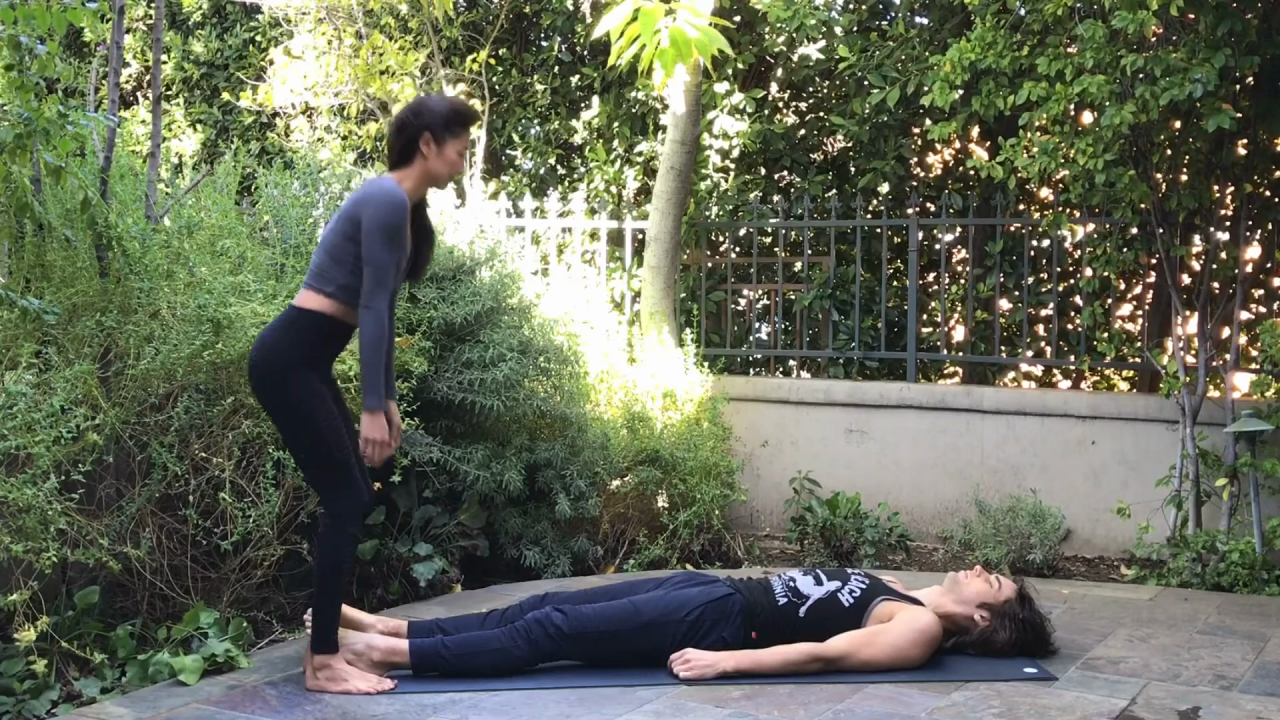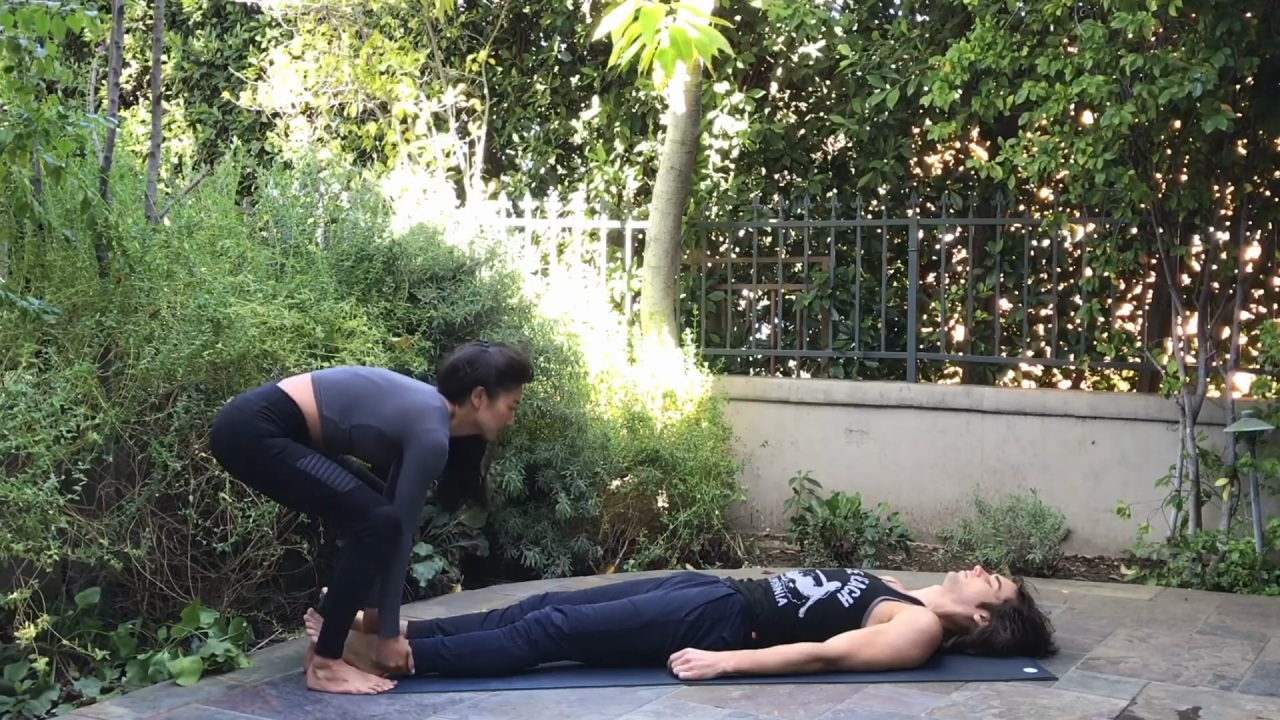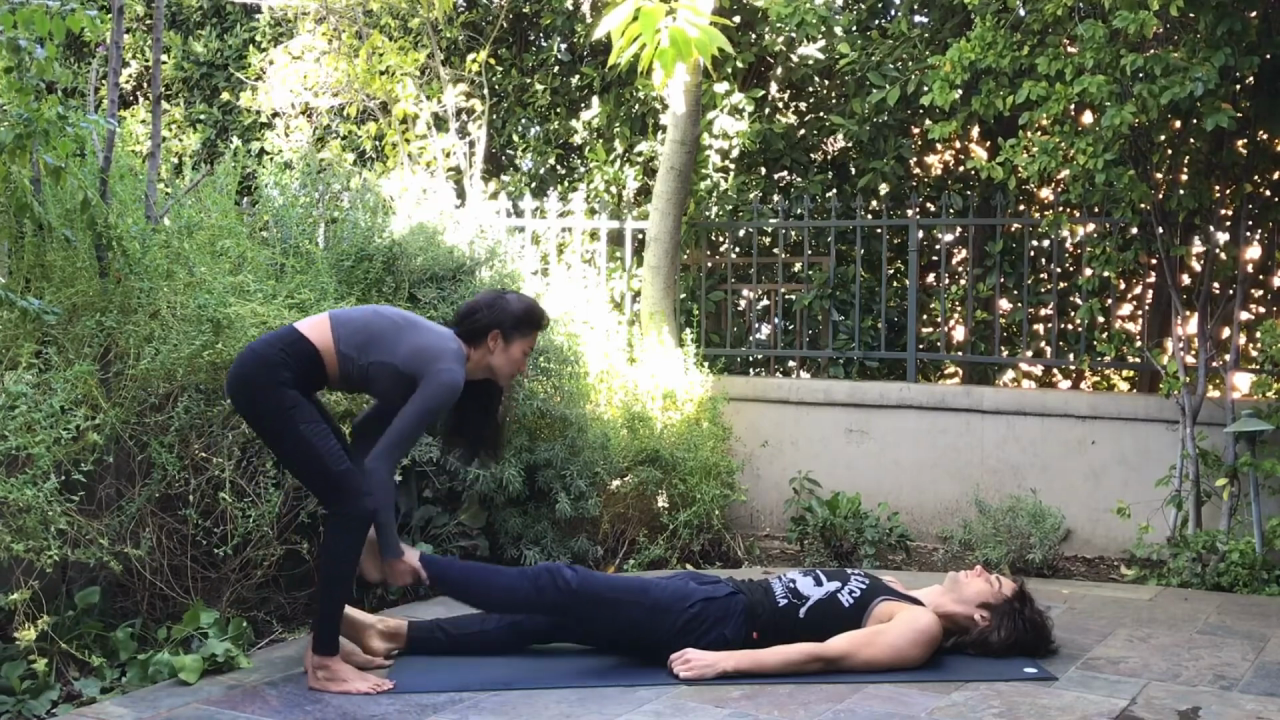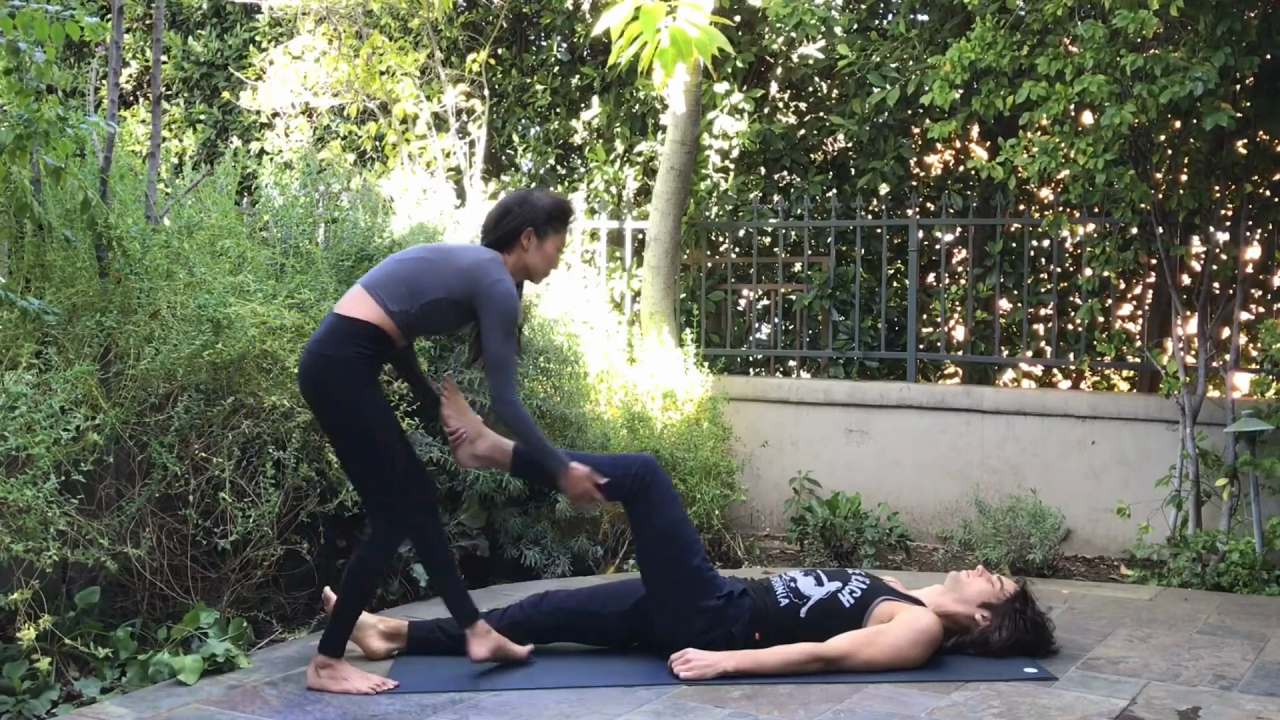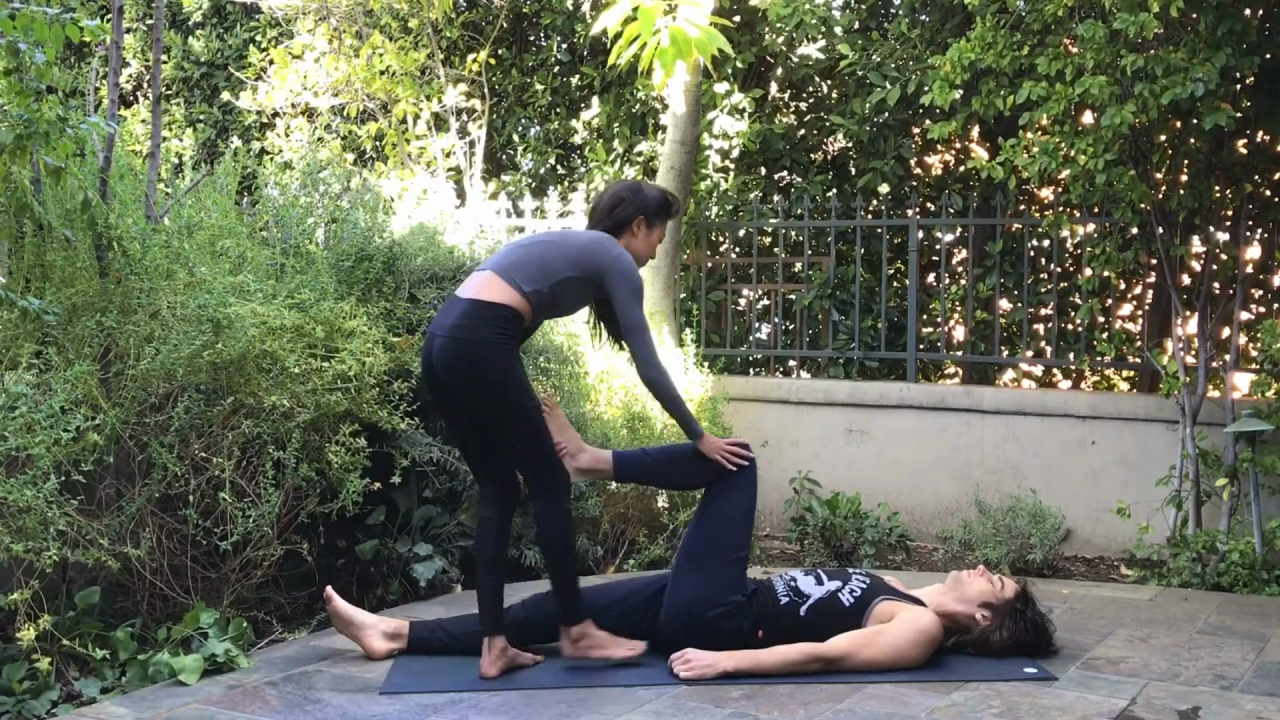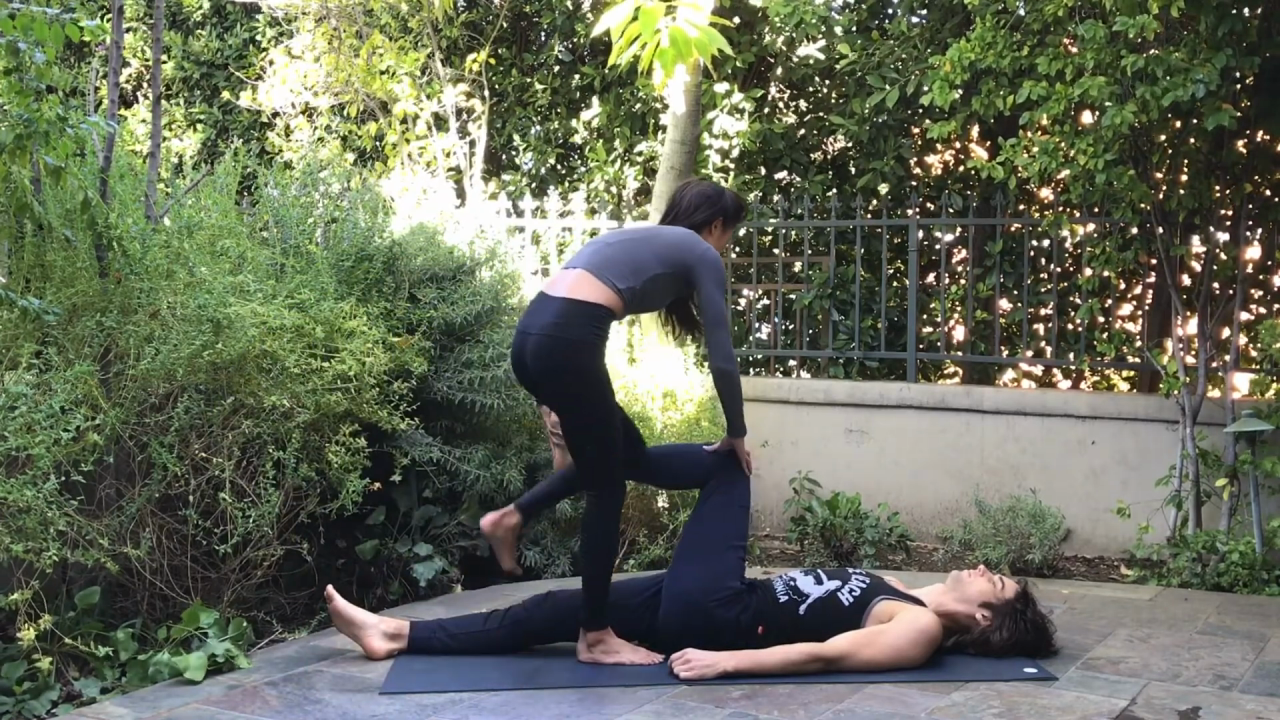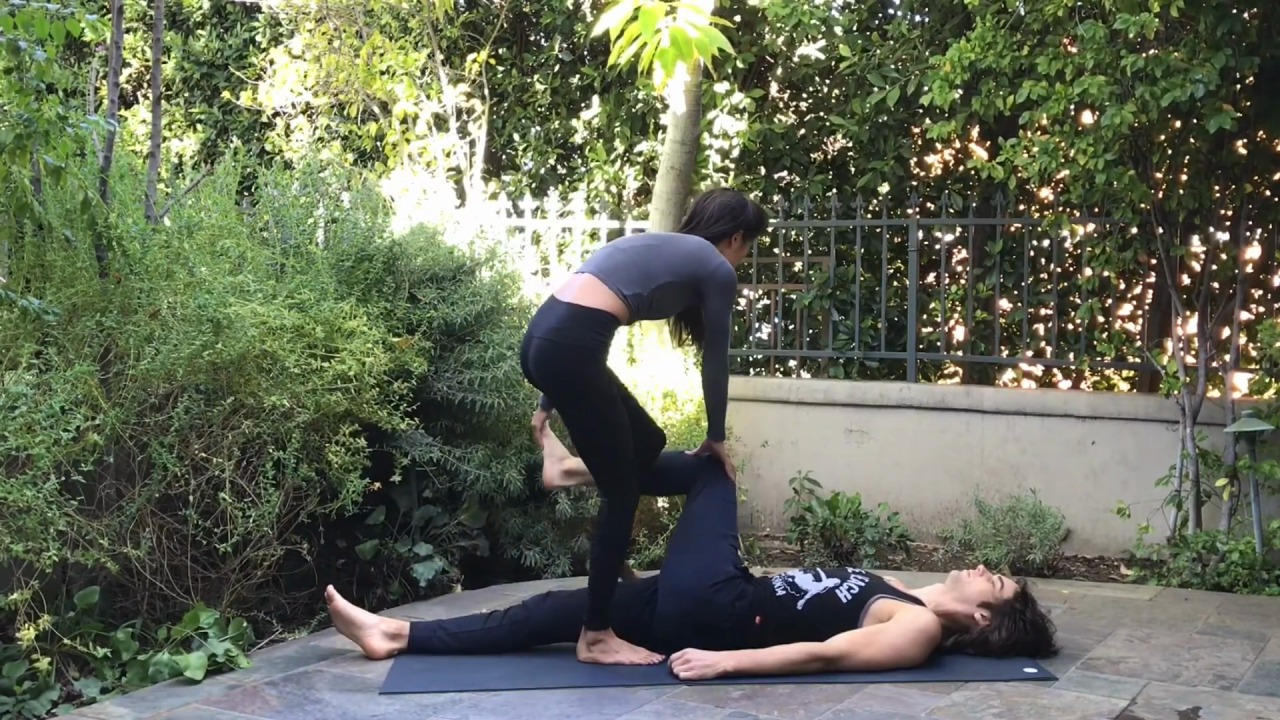
dt=0.7s
person 1, frame 1
left shoulder: (920, 631)
right shoulder: (899, 593)
left elbow: (824, 655)
left wrist: (721, 662)
left hip: (726, 622)
right hip: (719, 590)
left knee: (553, 631)
right knee: (550, 605)
left ankle: (387, 654)
right ankle: (386, 626)
person 1, frame 2
left shoulder: (920, 631)
right shoulder: (901, 592)
left elbow: (826, 654)
left wrist: (725, 661)
left hip: (722, 623)
right hip: (718, 591)
left knee: (551, 633)
right knee: (548, 605)
right ankle: (395, 629)
person 1, frame 3
left shoulder: (921, 630)
right shoulder: (902, 594)
left elbow: (828, 653)
left wrist: (725, 662)
left hip: (720, 624)
right hip: (722, 593)
left knee: (560, 587)
right knee: (552, 613)
left ankle: (408, 564)
right ankle: (398, 633)
person 1, frame 4
left shoulder: (918, 631)
right shoulder: (901, 594)
left elbow: (824, 654)
left wrist: (723, 662)
left hip: (716, 626)
right hip: (722, 605)
left knee: (640, 474)
right knee: (550, 611)
left ankle: (496, 450)
right ankle: (394, 634)
person 1, frame 5
left shoulder: (919, 629)
right shoulder: (902, 595)
left elbow: (825, 652)
left wrist: (725, 661)
left hip: (715, 620)
right hip: (702, 606)
left knee: (732, 461)
right knee: (558, 605)
left ankle: (591, 461)
right ankle: (397, 634)
person 1, frame 6
left shoulder: (919, 630)
right shoulder: (899, 594)
left elbow: (826, 654)
left wrist: (725, 663)
left hip: (714, 618)
right hip: (706, 607)
left knee: (726, 466)
right knee: (559, 610)
right ankle: (397, 633)
person 1, frame 7
left shoulder: (917, 628)
right shoulder: (897, 593)
left elbow: (825, 652)
left wrist: (724, 662)
left hip: (716, 609)
right hip: (708, 606)
left knee: (711, 467)
right knee: (560, 609)
left ankle: (582, 469)
right ankle: (399, 633)
person 2, frame 1
left shoulder: (401, 204)
right shoulder: (387, 199)
left elbow: (381, 309)
right elbow: (372, 308)
left wrist: (388, 398)
right wrist: (372, 409)
left hip: (303, 358)
right hip: (289, 358)
left knee: (352, 497)
right knee: (346, 500)
left ankle: (328, 636)
right ankle: (323, 661)
person 2, frame 2
left shoulder: (427, 411)
right shoulder: (431, 433)
left elbow: (395, 510)
right elbow: (401, 531)
left wrist: (375, 607)
right wrist: (389, 633)
left hip: (264, 426)
right hip: (252, 432)
left knee: (377, 515)
right knee: (375, 521)
left ankle: (325, 642)
right ankle: (325, 664)
person 2, frame 3
left shoulder: (439, 355)
right shoulder: (447, 372)
left elbow: (369, 433)
right elbow: (382, 461)
right wrist: (391, 553)
left hip: (275, 373)
right hip: (269, 378)
left knee: (352, 501)
right knee: (355, 505)
left ankle: (325, 643)
right ankle: (324, 663)
person 2, frame 4
left shoulder: (468, 265)
right shoulder: (495, 283)
right elbow: (505, 402)
left wrist: (437, 405)
right wrist: (561, 469)
left hip: (336, 360)
right hip: (342, 367)
left knee: (417, 499)
right knee: (395, 514)
left ankle: (475, 632)
right ankle: (327, 663)
person 2, frame 5
left shoulder: (572, 248)
right shoulder: (616, 260)
right elbow: (649, 368)
left wrist: (533, 413)
right wrist: (698, 437)
left hip: (442, 342)
right hip: (477, 348)
left knee: (499, 492)
right knee: (550, 486)
left ankle: (495, 644)
right ankle: (576, 629)
person 2, frame 6
left shoulder: (637, 238)
right shoulder: (703, 255)
right elbow: (721, 359)
left wrist: (553, 406)
right wrist: (736, 435)
left hip: (530, 335)
right hip: (565, 344)
left knee: (626, 454)
right knee: (607, 489)
left ankle: (514, 517)
right ankle: (594, 636)
person 2, frame 7
left shoulder: (656, 246)
right shoulder: (716, 268)
right elbow: (715, 364)
left wrist: (548, 401)
right wrist: (715, 438)
left hip: (543, 335)
right hip: (570, 348)
left knee: (646, 444)
right knee: (621, 488)
left ankle: (608, 555)
right ankle: (596, 636)
